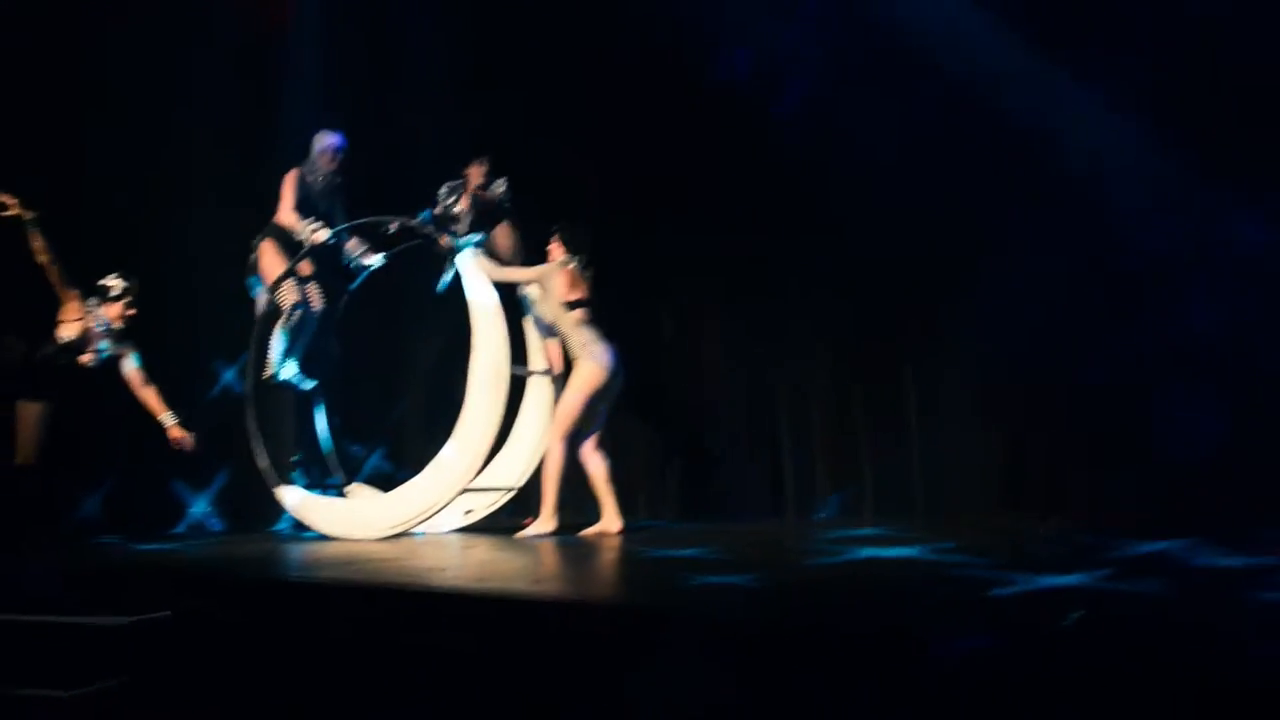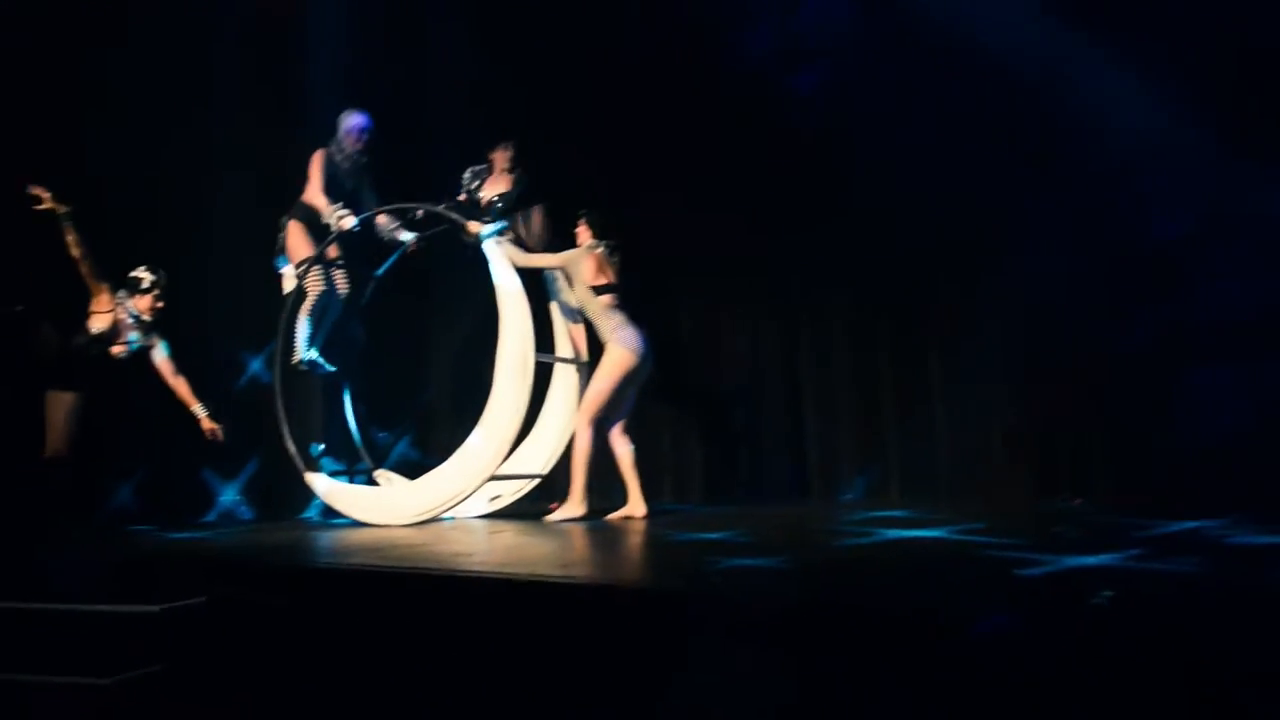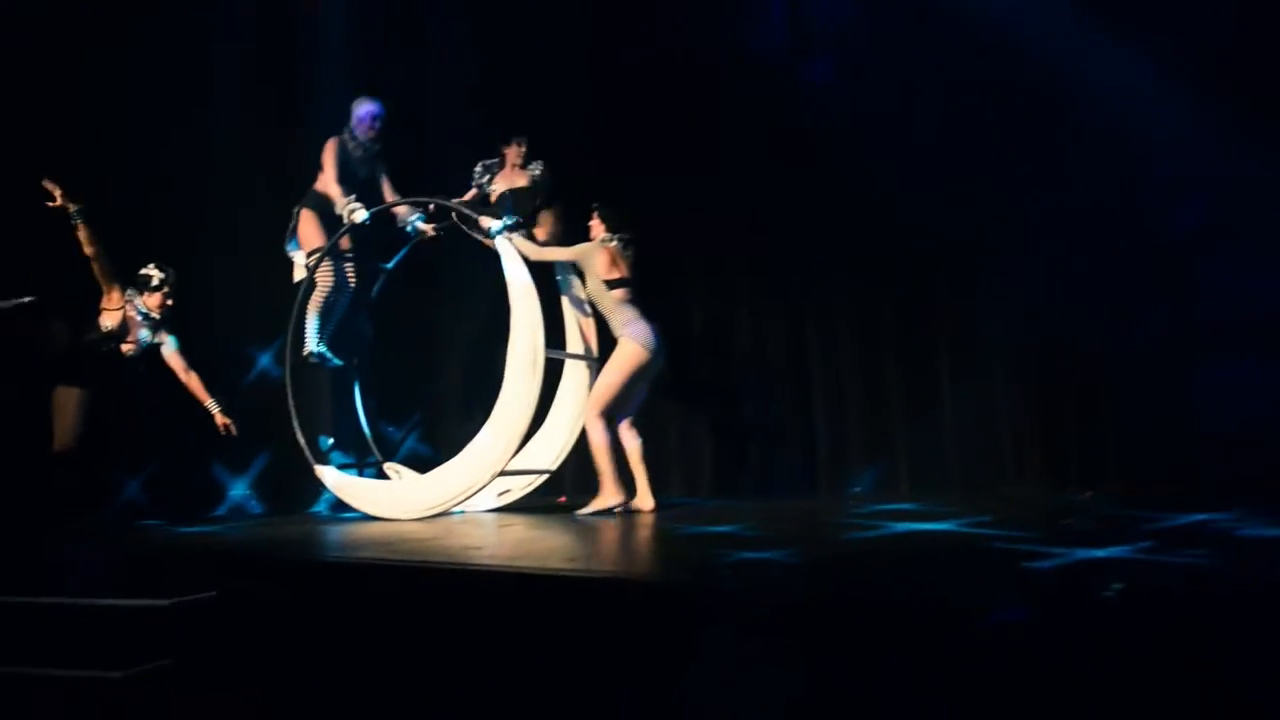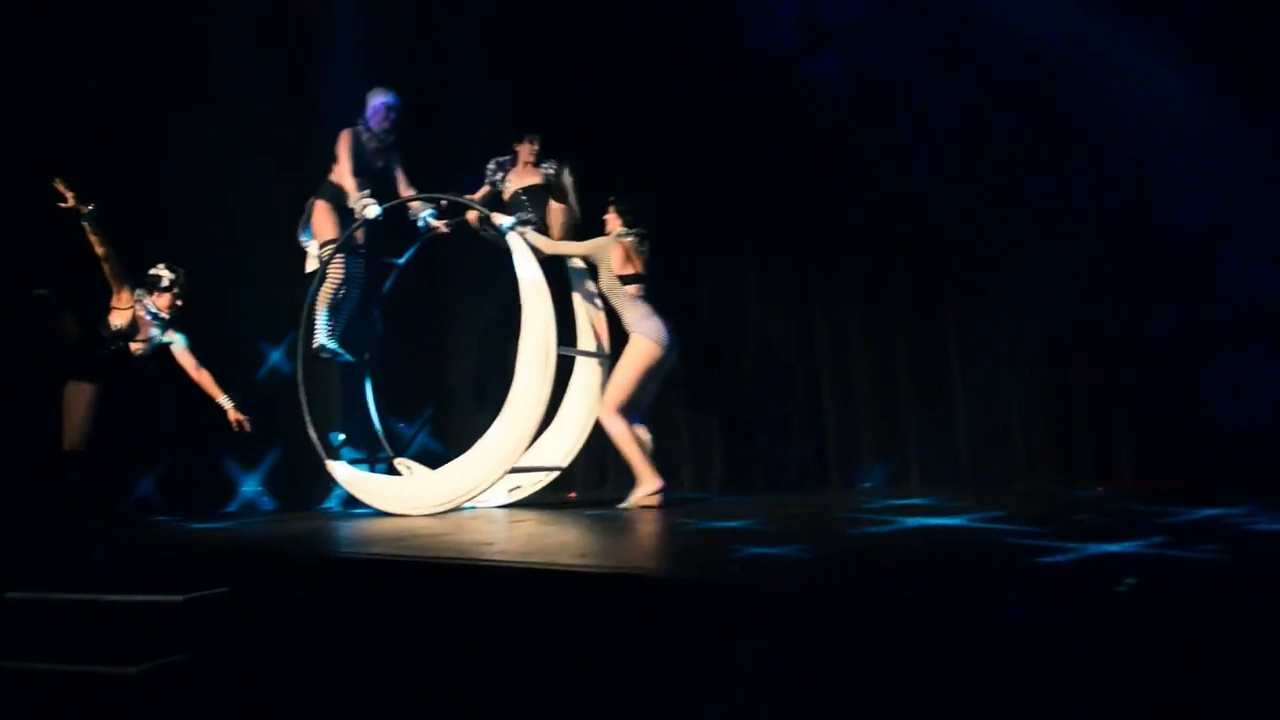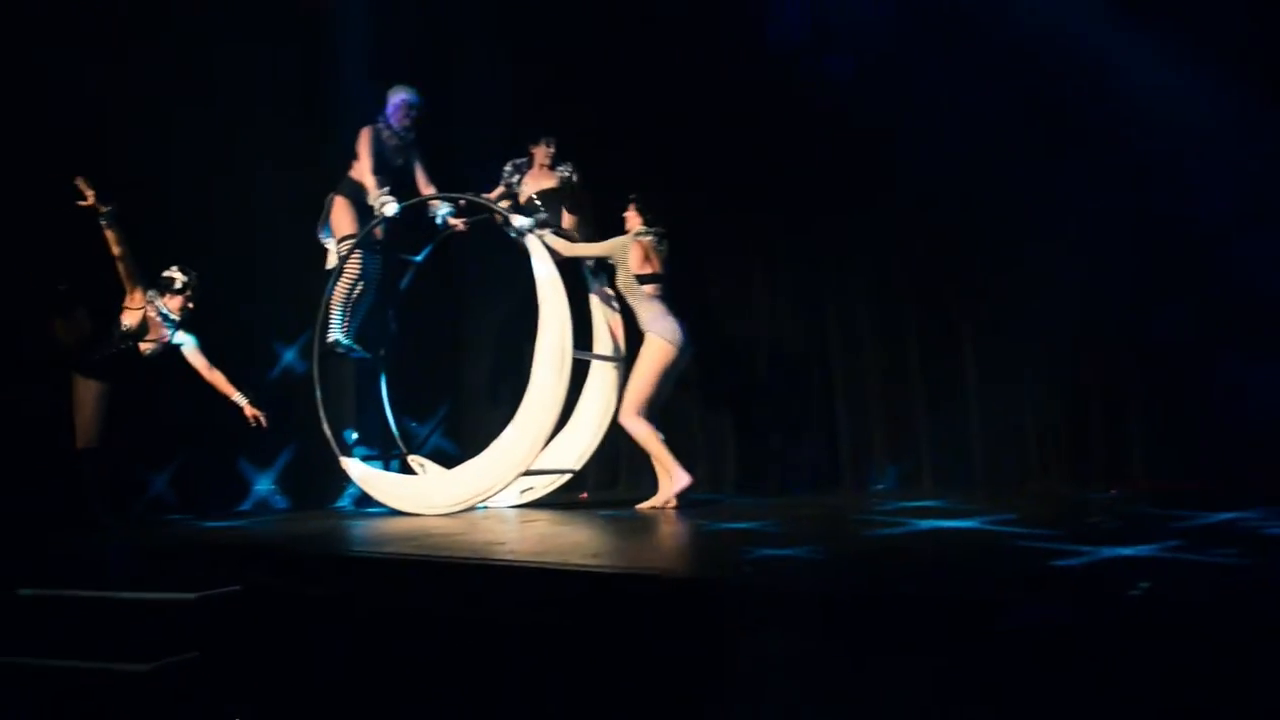
dt=0.1s
person 1, frame 1
left shoulder: (552, 272)
right shoulder: (578, 274)
left elbow: (497, 274)
left hip: (593, 360)
right hip: (603, 361)
left knee: (557, 437)
right knee: (588, 444)
left ankle: (547, 517)
right ankle: (611, 517)
person 1, frame 2
left shoulder: (580, 257)
right shoulder: (606, 259)
left elbow: (522, 260)
left hip: (622, 344)
right hip: (632, 345)
left knee: (584, 420)
right knee: (616, 428)
left ankle: (576, 501)
right ankle: (636, 502)
person 1, frame 3
left shoulder: (593, 251)
right shoulder: (618, 252)
left elbow: (537, 254)
left wrist: (503, 231)
left hip: (634, 339)
right hip: (644, 339)
left knee: (592, 412)
right knee: (623, 421)
left ankle: (610, 491)
right ankle: (643, 495)
person 1, frame 4
left shoulder: (608, 245)
right shoulder: (634, 247)
left elbow: (550, 248)
left wrist: (515, 225)
left hip: (646, 335)
right hip: (655, 335)
left knee: (609, 411)
right knee: (631, 416)
left ankle: (648, 477)
right ankle: (648, 488)
person 1, frame 5
left shoulder: (627, 245)
right shoulder: (653, 246)
left elbow: (569, 250)
left wrist: (535, 230)
left hip: (661, 335)
right hip: (668, 334)
left knee: (629, 415)
right knee: (640, 415)
left ankle: (676, 474)
right ankle: (665, 491)
person 2, frame 1
left shoulder: (120, 348)
right shoulder: (75, 309)
left elbow: (143, 387)
right elbow: (49, 264)
left wrist: (171, 423)
right wrist: (30, 220)
left hip: (39, 393)
right hip: (23, 370)
left knee: (25, 461)
person 2, frame 2
left shoulder: (149, 339)
right shoulder: (105, 301)
left elbow: (174, 377)
right elbow: (81, 258)
left wrist: (202, 414)
right wrist: (62, 214)
left hip: (70, 383)
right hip: (55, 360)
left knee: (56, 452)
person 2, frame 3
left shoulder: (160, 336)
right shoulder: (115, 298)
left elbow: (186, 373)
right elbow: (93, 256)
left wrist: (214, 409)
right wrist: (73, 212)
left hip: (78, 380)
right hip: (60, 354)
left knee: (64, 448)
person 2, frame 4
left shoulder: (169, 335)
right shoulder: (126, 299)
left elbow: (197, 371)
right elbow: (105, 256)
left wrist: (228, 405)
right wrist: (85, 215)
left hip: (89, 376)
right hip: (76, 355)
left knee: (75, 446)
person 2, frame 5
left shoulder: (179, 337)
right shoulder: (139, 300)
left elbow: (208, 370)
right elbow: (121, 257)
left wrist: (243, 402)
right wrist: (103, 213)
left hip: (96, 374)
right hip: (83, 353)
left knee: (87, 444)
person 3, frame 1
left shoulder: (333, 188)
right shoulder: (296, 176)
left elbow: (340, 230)
right elbow: (287, 215)
left wrist: (363, 256)
right wrist: (312, 231)
left hip: (299, 251)
right hip: (275, 243)
left knee: (316, 307)
right knee: (295, 305)
left ankle: (288, 368)
right ankle: (272, 369)
person 3, frame 2
left shoulder: (359, 168)
right shoulder: (323, 156)
left elbow: (371, 208)
right elbow: (316, 195)
left wrist: (397, 232)
right wrist: (338, 217)
left hip: (326, 232)
right hip: (302, 223)
left knee: (341, 292)
right knee: (318, 290)
left ankle: (313, 352)
right ankle: (301, 354)
person 3, frame 3
left shoulder: (373, 156)
right shoulder: (336, 144)
left elbow: (390, 196)
right elbow: (332, 183)
left wrist: (415, 220)
right wrist: (350, 209)
left hip: (339, 220)
right hip: (314, 211)
left knee: (347, 286)
right knee: (327, 281)
left ankle: (321, 345)
right ankle: (310, 345)
person 3, frame 4
left shoulder: (388, 148)
right shoulder: (350, 136)
left elbow: (405, 189)
right elbow: (346, 176)
left wrist: (427, 215)
right wrist: (363, 204)
left hip: (353, 213)
right hip: (329, 203)
left knee: (356, 280)
right knee: (338, 273)
left ankle: (333, 339)
right ankle: (321, 339)
person 3, frame 5
left shoulder: (408, 145)
right shoulder: (371, 133)
left elbow: (425, 185)
right elbow: (367, 172)
left wrist: (446, 213)
right wrist: (381, 201)
left hip: (373, 209)
right hip: (349, 198)
left knee: (371, 277)
right knee: (354, 268)
left ankle: (349, 336)
right ankle: (334, 332)
